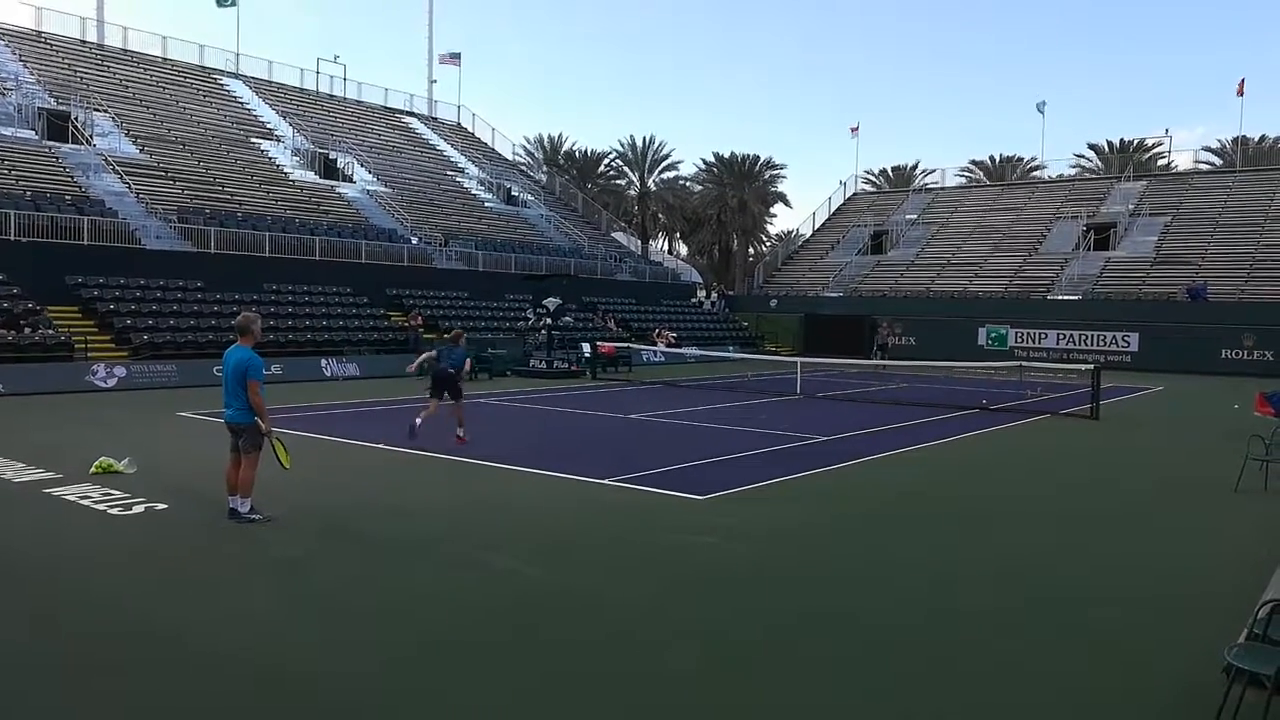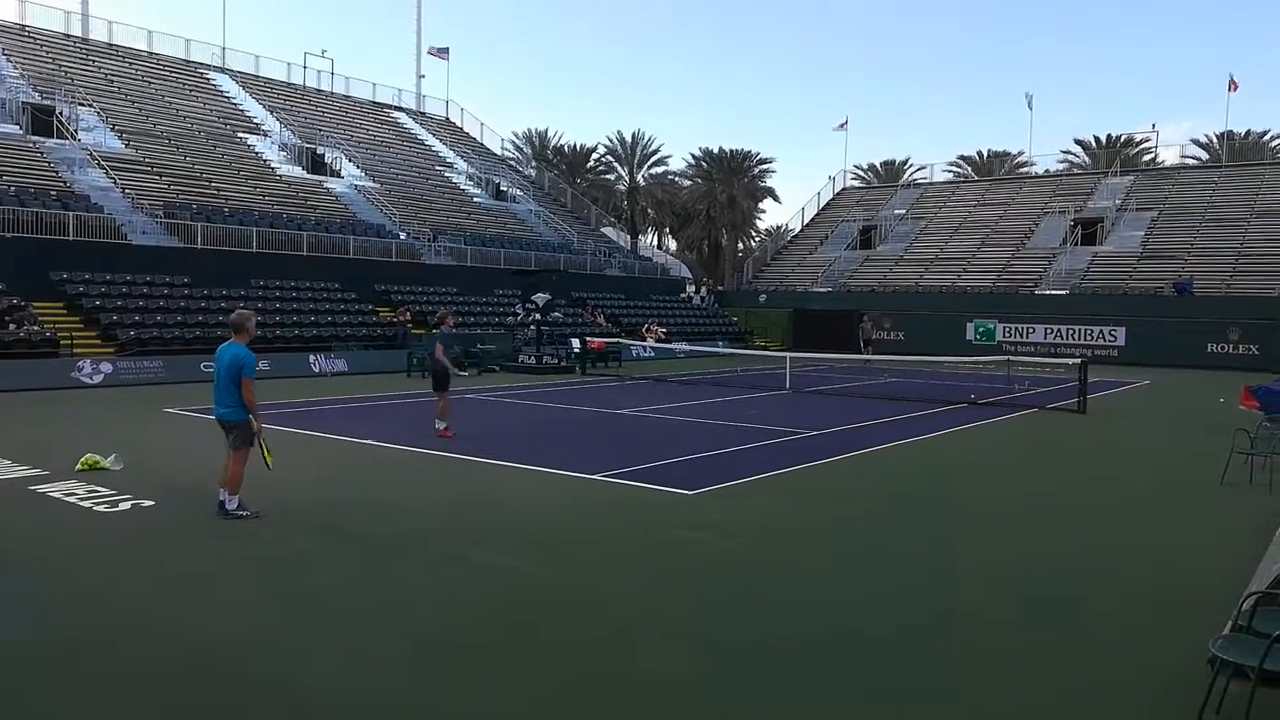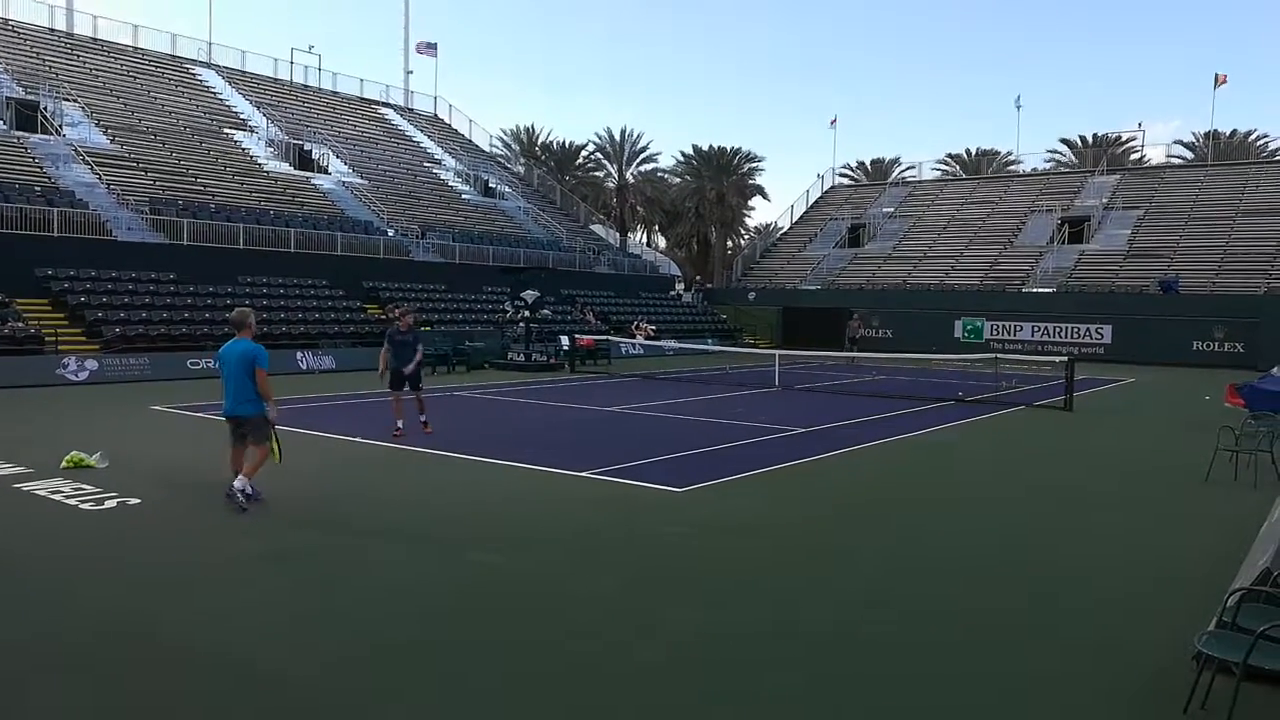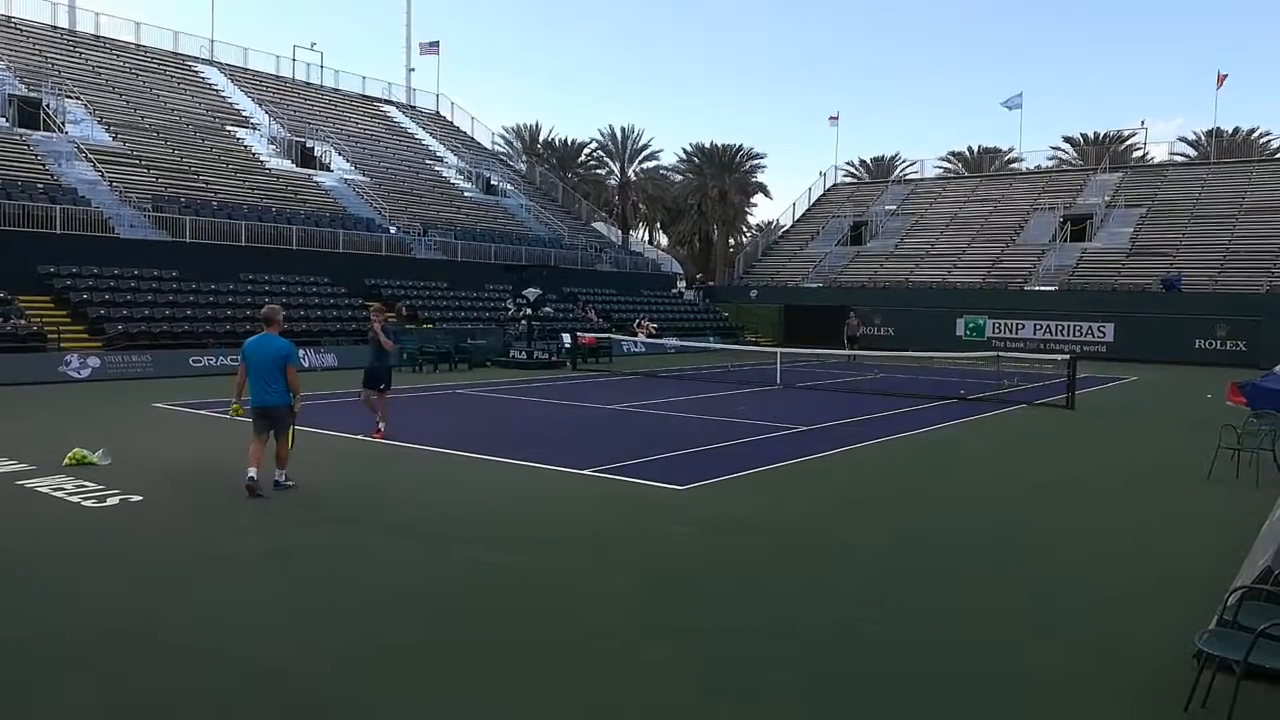
dt=0.7s
person 1, frame 1
left shoulder: (229, 353)
right shoulder: (252, 359)
right elbow: (254, 396)
right wrist: (265, 421)
left hip: (232, 416)
right hip: (248, 419)
left knee: (235, 462)
right knee: (248, 465)
left ankle: (233, 506)
right ankle: (244, 510)
person 1, frame 2
left shoulder: (221, 350)
right shoulder: (246, 356)
right elbow: (247, 394)
right wrist: (256, 418)
left hip: (223, 413)
right hip: (239, 416)
left knee: (232, 458)
right knee: (238, 462)
left ankle: (224, 500)
right ankle: (232, 506)
person 1, frame 3
left shoulder: (223, 350)
right shoulder: (256, 350)
left elbow: (225, 380)
right elbow: (262, 383)
right wrist: (271, 406)
left hip: (231, 410)
right hip: (253, 410)
left knee: (238, 451)
right knee: (261, 451)
left ankle: (246, 490)
right ankle: (238, 485)
person 1, frame 4
left shoulder: (248, 344)
right shoulder: (286, 346)
left elbow: (242, 375)
right elbow: (292, 378)
left wrist: (236, 400)
right wrist: (297, 398)
left hip: (258, 403)
right hip: (281, 403)
left knee: (258, 441)
right knee: (282, 441)
left ankle: (252, 475)
right ankle: (280, 478)
